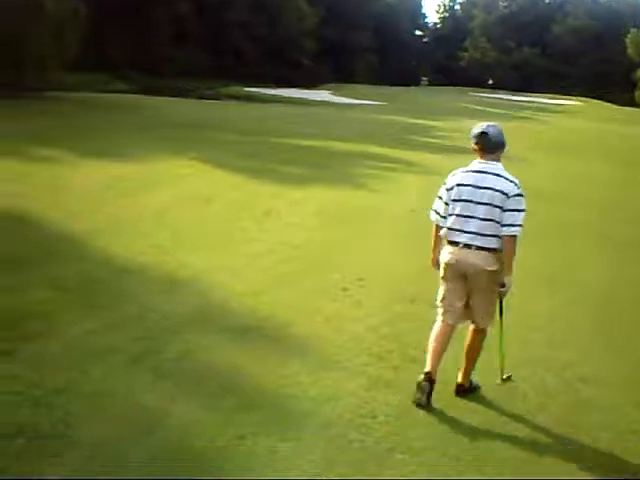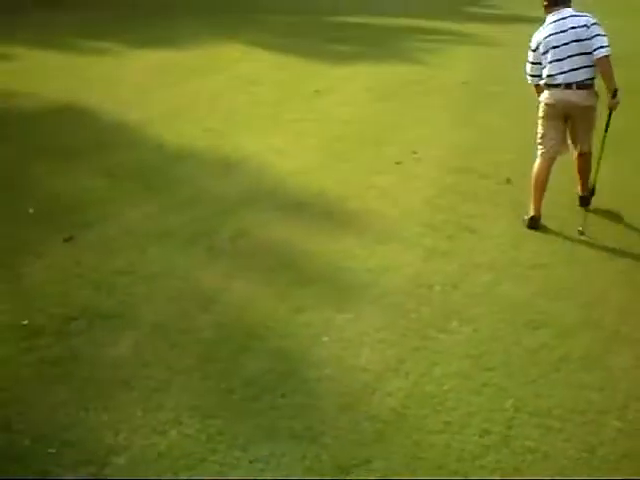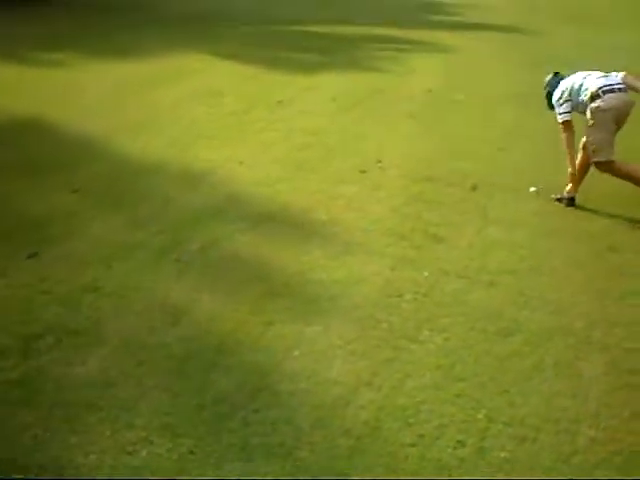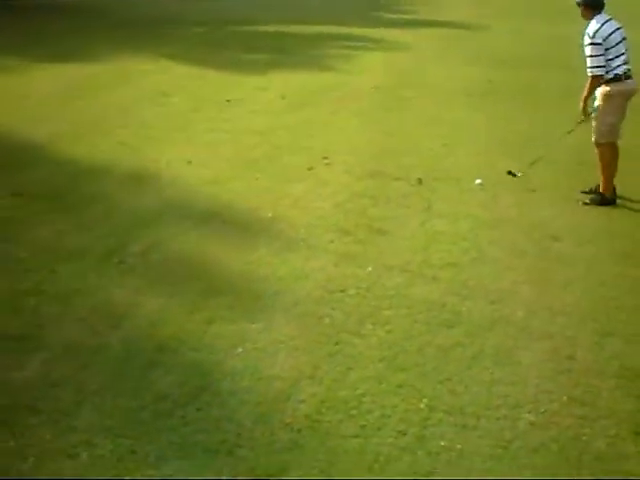
dt=1s
person 1, frame 1
left shoulder: (455, 178)
right shoulder: (510, 186)
left elbow: (439, 222)
right elbow: (509, 236)
left wrist: (436, 253)
right wrist: (506, 275)
left hip: (453, 254)
right hip: (487, 260)
left knee: (445, 319)
right knee: (479, 323)
left ankle: (428, 376)
right ankle: (464, 381)
person 1, frame 2
left shoulder: (540, 34)
right shoulder: (588, 22)
left elbow: (535, 79)
right elbow: (602, 57)
left wrist: (543, 101)
right wrist: (613, 91)
left hip: (553, 96)
right hip: (583, 95)
left knee: (545, 155)
right knee: (583, 147)
left ankle: (534, 213)
right ankle: (584, 193)
person 1, frame 3
left shoulder: (559, 93)
right shoulder: (587, 77)
left elbow: (567, 130)
right elbow: (623, 77)
left wrist: (571, 164)
left hip: (604, 103)
right hip: (624, 99)
left knee: (601, 161)
right knee: (586, 147)
right ankle: (569, 192)
person 1, frame 4
left shoulder: (593, 33)
right shoulder: (613, 25)
left elbow: (596, 74)
left wrist: (584, 100)
left hip: (612, 88)
right hip: (624, 84)
left knee: (602, 141)
right knee: (608, 140)
left ankle: (606, 193)
right ankle: (606, 185)
